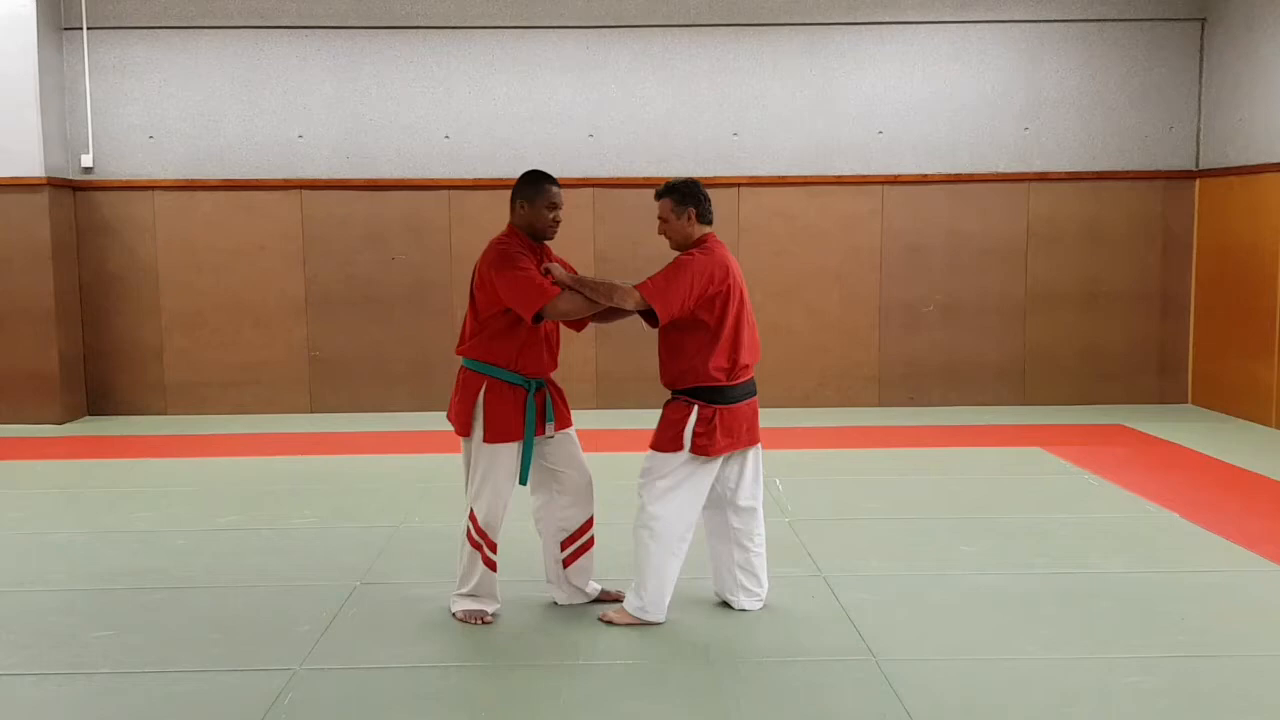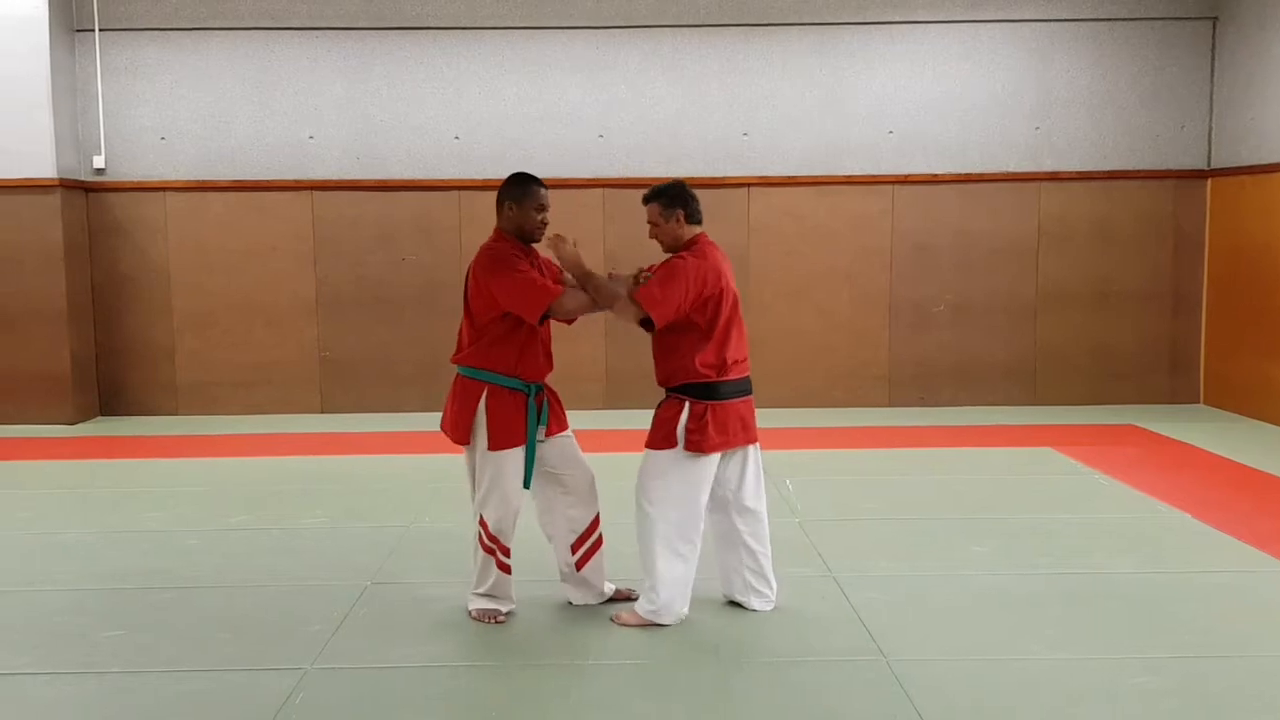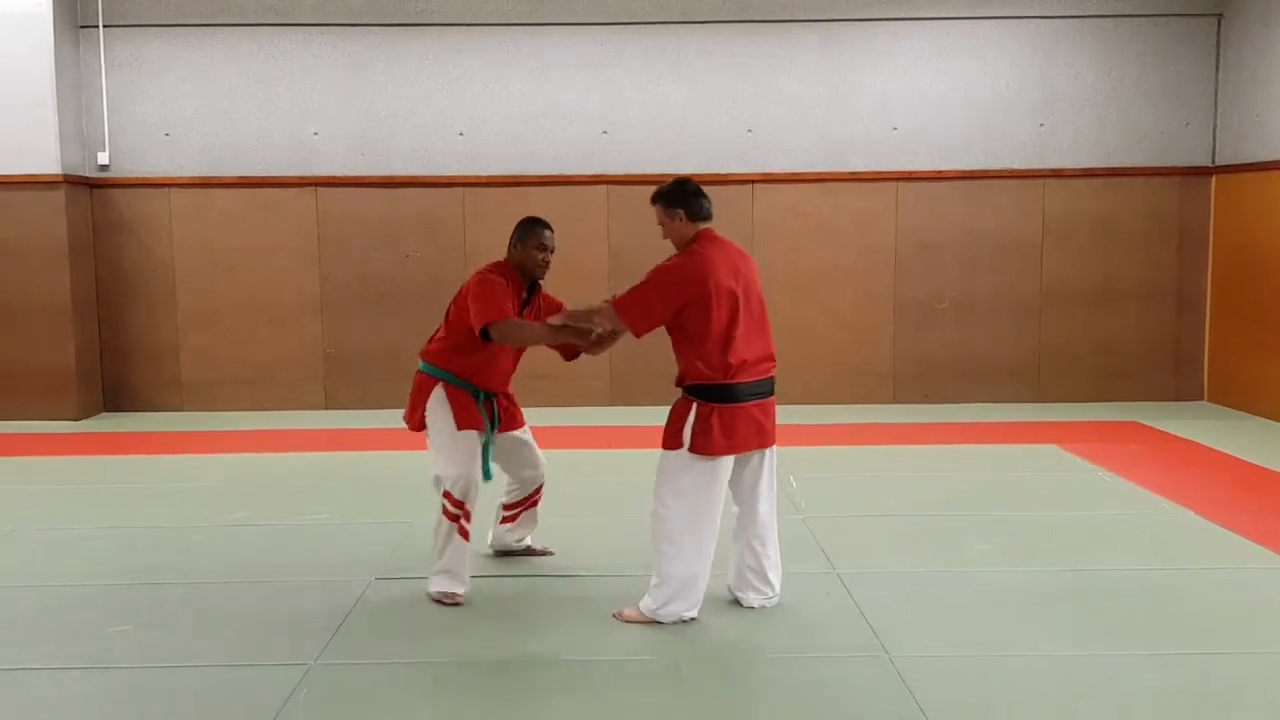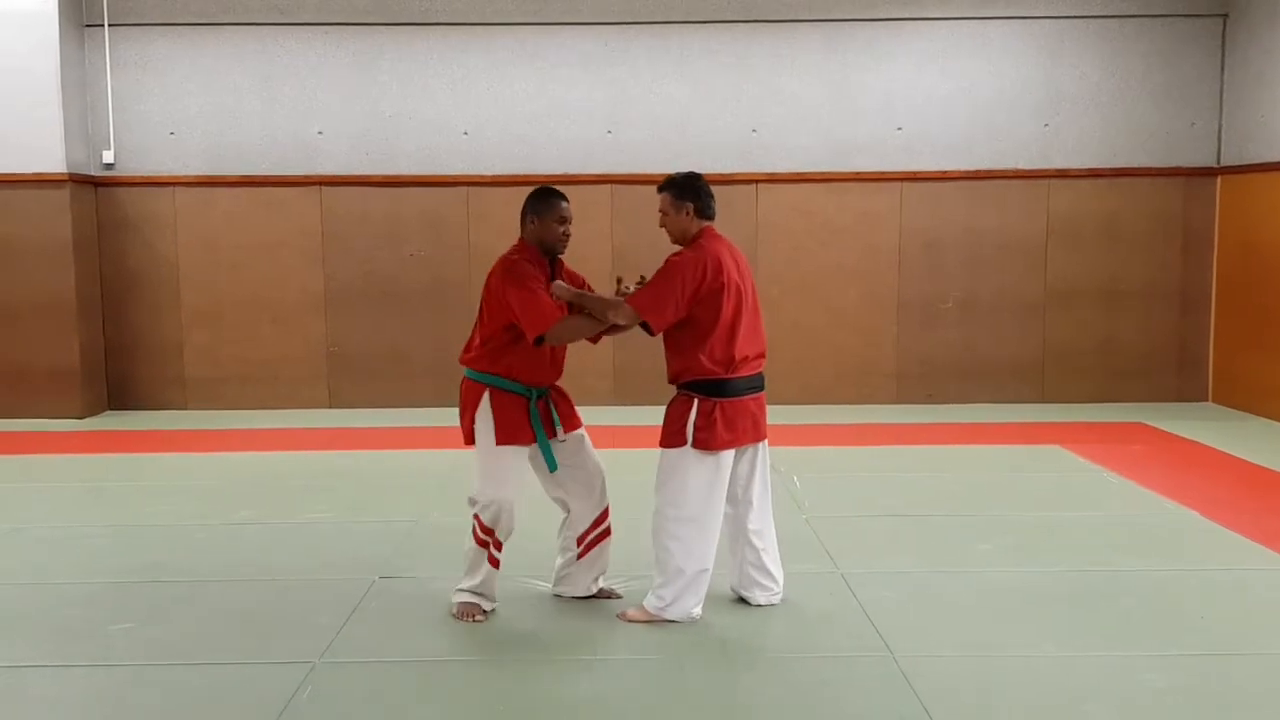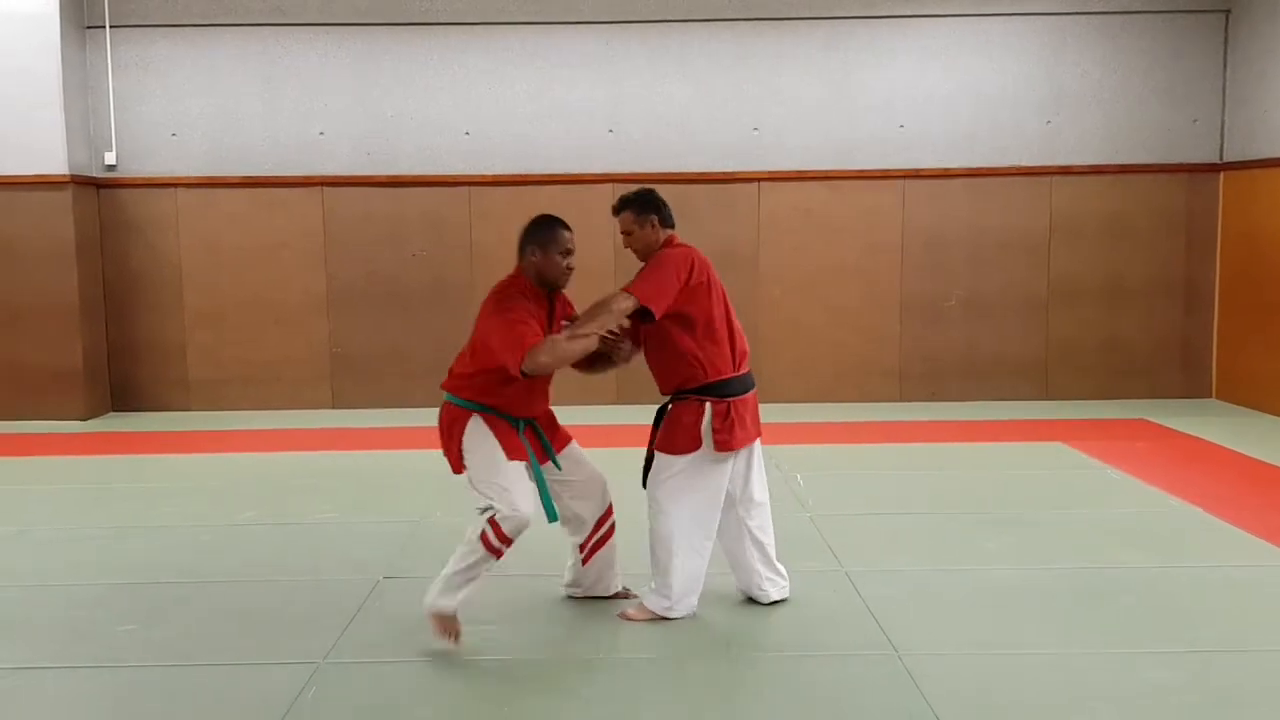
dt=0.7s
person 1, frame 1
left shoulder: (699, 263)
right shoulder: (718, 259)
left elbow: (633, 299)
right elbow: (658, 308)
left wrist: (571, 279)
left hip: (704, 408)
right hip: (735, 401)
left knee: (663, 502)
right knee: (737, 505)
left ankle: (646, 604)
right ankle: (746, 592)
person 1, frame 2
left shoulder: (690, 266)
right shoulder: (708, 258)
left elbow: (631, 308)
right elbow: (653, 303)
left wrist: (577, 268)
right wrist: (617, 284)
left hip: (698, 406)
right hip: (731, 399)
left knee: (664, 502)
right knee: (740, 503)
left ankle: (661, 605)
right ankle: (755, 591)
person 1, frame 3
left shoulder: (682, 268)
right shoulder: (740, 258)
left elbow: (613, 317)
left wrist: (565, 317)
right wrist: (623, 316)
left hip: (712, 407)
right hip: (758, 399)
left knee: (681, 506)
right knee: (756, 503)
left ankle: (668, 603)
right ankle: (758, 588)
person 1, frame 4
left shoulder: (691, 261)
right shoulder: (730, 254)
left elbow: (626, 313)
left wrist: (571, 295)
right wrist: (648, 295)
left hip: (708, 403)
right hip: (746, 396)
left knee: (685, 506)
right knee: (748, 500)
left ankle: (673, 602)
right ankle: (761, 585)
person 1, frame 5
left shoulder: (673, 261)
right shoulder: (672, 266)
left elbow: (622, 305)
right elbow: (641, 331)
left wrist: (565, 333)
left hip: (708, 406)
right hip: (730, 398)
left knee: (674, 501)
right knee: (743, 498)
left ankle: (669, 600)
right ankle: (767, 583)
person 2, frame 1
left shoulder: (547, 259)
right shoulder: (503, 255)
left elbow: (587, 312)
right elbow: (557, 307)
left hip: (538, 394)
right hip: (493, 393)
left knee: (571, 486)
right knee: (489, 500)
left ankle: (574, 585)
right ankle: (472, 596)
person 2, frame 2
left shoulder: (533, 260)
right shoulder: (496, 259)
left elbow: (574, 302)
right elbow: (561, 305)
left hip: (532, 397)
right hip: (491, 400)
left knee: (574, 484)
right knee: (500, 503)
left ankle: (588, 586)
right ankle: (489, 596)
person 2, frame 3
left shoulder: (539, 298)
right shoulder: (488, 283)
left elbow: (585, 346)
right elbow: (503, 332)
left wrist: (609, 330)
right wrist: (568, 332)
left hip: (491, 395)
right hip: (447, 389)
left knee: (530, 467)
right knee: (460, 477)
left ankle: (511, 538)
right ankle: (446, 579)
person 2, frame 4
left shoulder: (562, 273)
right shoulder: (514, 270)
left elbow: (601, 322)
right elbow: (557, 333)
left hip: (544, 399)
right hip: (498, 399)
left knee: (587, 483)
right knee: (496, 501)
left ankle: (579, 581)
right ankle: (474, 591)
person 2, frame 5
left shoulder: (555, 300)
right shoulder: (508, 303)
left elbow: (587, 362)
right elbow: (536, 361)
left wrist: (615, 349)
right wrist: (595, 337)
left hip: (530, 417)
right hip: (481, 420)
left knee: (590, 489)
right knee: (514, 508)
left ankle: (591, 581)
right ankle: (443, 599)
